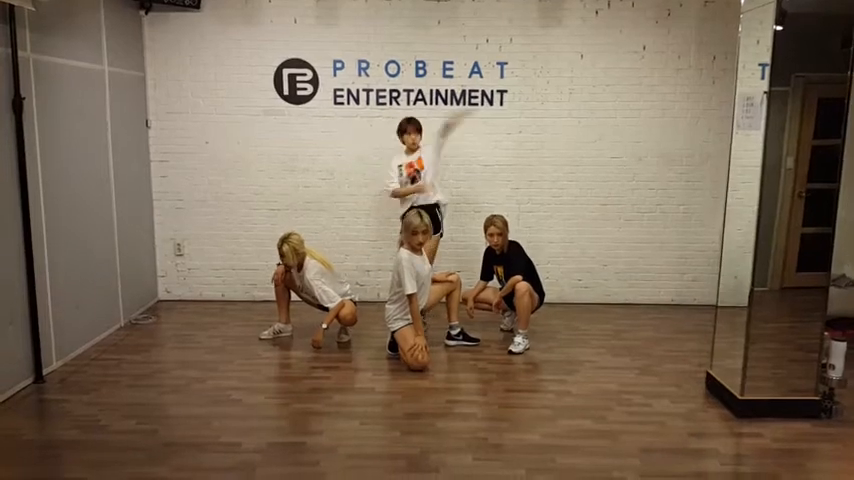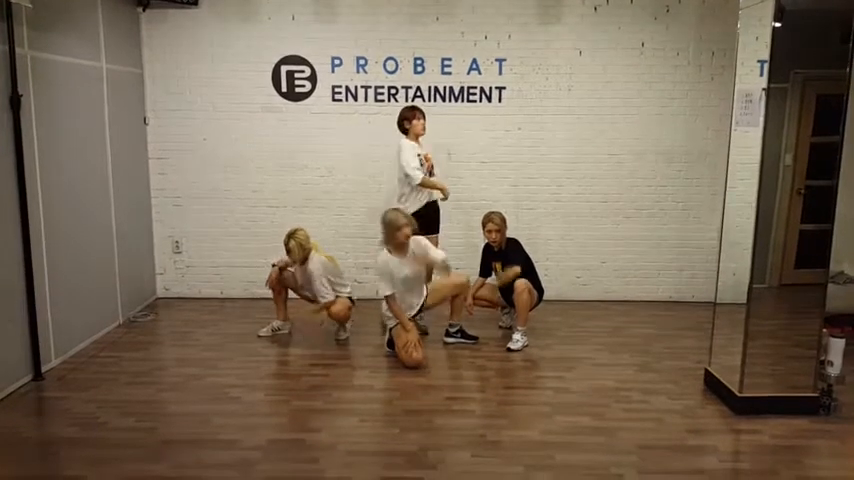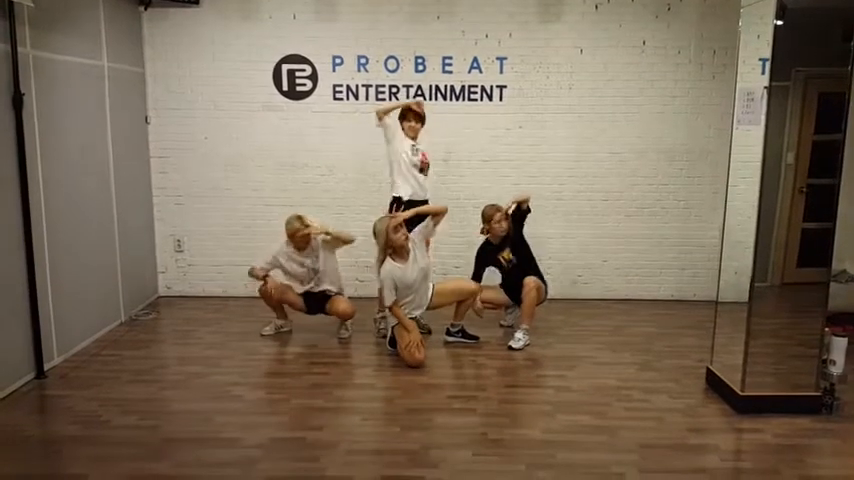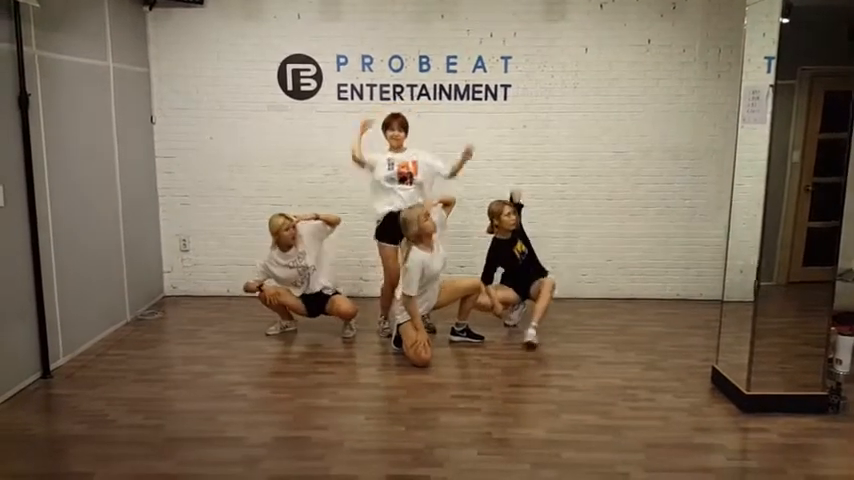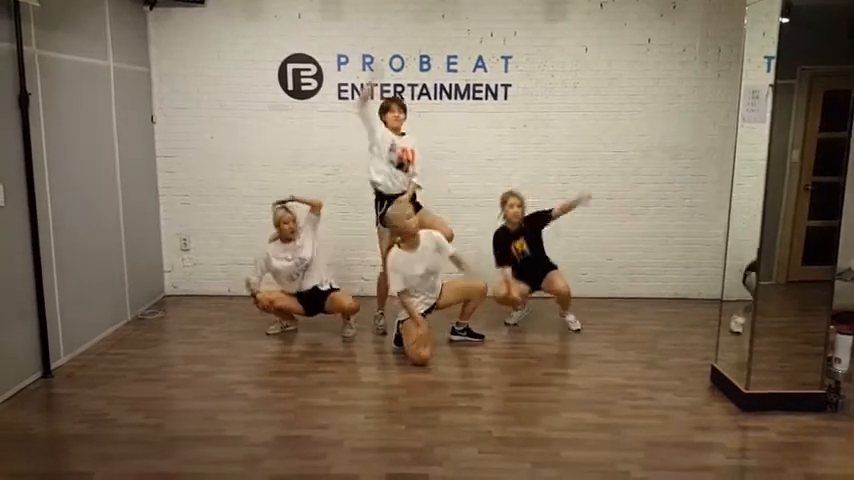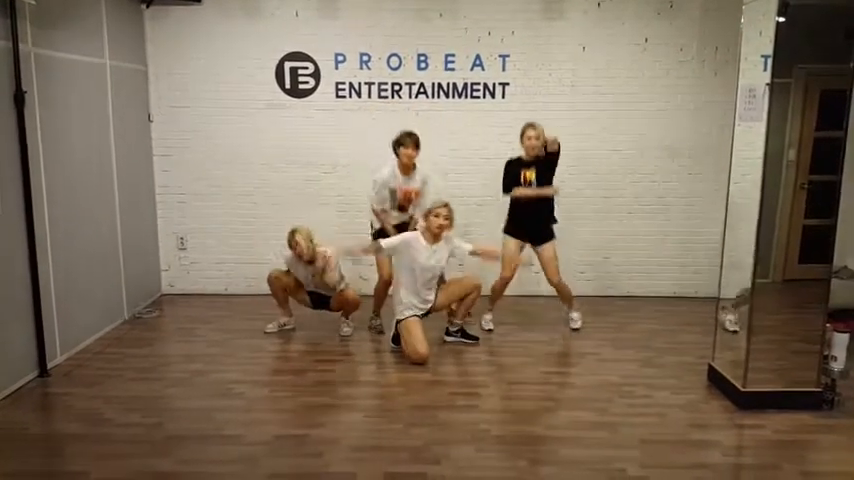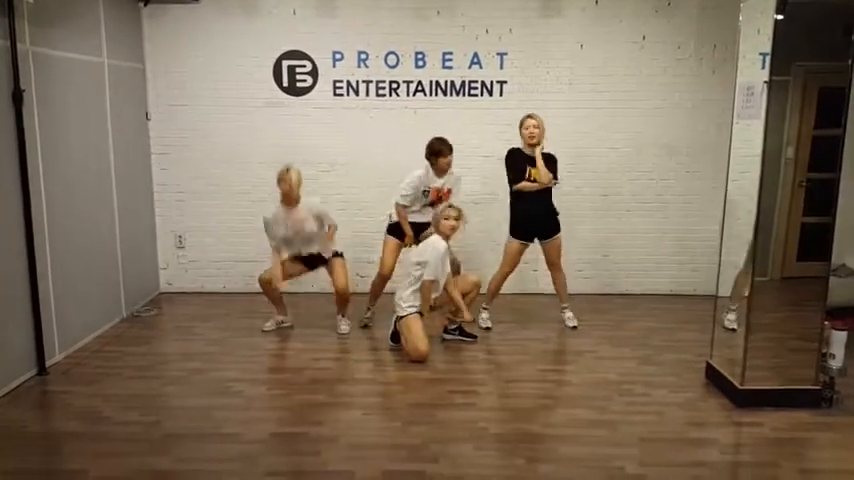
dt=0.4s
person 1, frame 1
left shoulder: (431, 151)
right shoulder: (397, 162)
left elbow: (447, 130)
right elbow: (393, 191)
left wrist: (456, 118)
right wrist: (413, 189)
left hip: (431, 209)
right hip: (409, 212)
person 1, frame 2
left shoulder: (421, 147)
right shoulder: (405, 146)
right elbow: (416, 178)
right wrist: (441, 186)
left hip: (430, 208)
right hip: (412, 211)
left knee: (429, 266)
person 1, frame 3
left shoulder: (420, 148)
right shoulder: (396, 139)
right elbow: (380, 113)
right wrist: (407, 104)
left hip: (421, 206)
right hip: (402, 205)
left ankle: (415, 314)
right ankle: (381, 315)
person 1, frame 4
left shoulder: (420, 156)
right shoulder: (379, 158)
left elbow: (449, 172)
right elbow: (357, 158)
left wrist: (463, 158)
right wrist: (361, 132)
right hip: (389, 219)
right knee: (391, 277)
left ankle: (422, 315)
right ankle: (384, 319)
person 1, frame 5
left shoulder: (410, 141)
right shoulder: (378, 132)
left elbow: (413, 174)
right elbow: (363, 102)
left wrist: (409, 192)
right wrist: (369, 87)
left hip: (407, 199)
right hip: (386, 200)
left knee: (446, 234)
right knee: (389, 266)
right ankle: (379, 313)
person 1, frame 6
left shoulder: (422, 177)
right shoulder: (386, 176)
left elbow: (417, 210)
right elbow: (377, 208)
right wrist: (393, 234)
left hip: (407, 227)
right hip: (385, 229)
right knee: (386, 277)
right ankle: (375, 316)
person 1, frame 7
left shoulder: (452, 179)
right shoulder: (418, 177)
right elbow: (400, 205)
left wrist: (430, 231)
right wrist: (408, 233)
left hip: (425, 226)
right hip: (401, 223)
right knee: (385, 272)
right ankle: (369, 310)
person 2, frame 1
left shoulder: (419, 250)
right shoulder: (405, 258)
right elbow: (411, 300)
left wrist: (435, 277)
right wrist: (420, 335)
left hip: (419, 303)
right hip: (401, 315)
left knee: (454, 280)
right knee: (419, 363)
left ankle: (454, 333)
right ankle: (399, 341)
person 2, frame 2
left shoulder: (419, 243)
right shoulder: (383, 261)
left elbow: (445, 270)
right elbow: (390, 300)
left wrist: (428, 261)
right wrist: (409, 330)
left hip: (421, 297)
right hip: (399, 313)
left knee: (463, 282)
right knee: (414, 360)
left ankle: (453, 331)
right ankle: (396, 336)
person 2, frame 3
left shoulder: (416, 238)
right shoulder: (388, 270)
left elbow: (443, 210)
right elbow: (392, 306)
left wrist: (413, 211)
right wrist: (412, 331)
left hip: (426, 295)
right hip: (404, 312)
left knee: (472, 288)
right knee: (416, 359)
left ankle: (455, 330)
right ankle: (397, 335)
person 2, frame 4
left shoulder: (434, 232)
right shoulder: (415, 259)
left elbow: (452, 202)
right elbow: (408, 298)
left wrist: (438, 201)
right wrist: (420, 331)
left hip: (432, 295)
right hip: (408, 310)
left knee: (475, 285)
right knee: (422, 359)
left ankle: (459, 329)
right ankle: (402, 333)
person 2, frame 5
left shoulder: (433, 237)
right shoulder: (395, 258)
left elbow: (453, 256)
right elbow: (403, 297)
left wrist: (465, 267)
right wrist: (420, 324)
left hip: (435, 293)
right hip: (412, 306)
left knee: (480, 287)
right knee: (421, 357)
left ankle: (459, 329)
right ankle: (404, 330)
person 2, frame 6
left shoulder: (448, 241)
right shoulder: (409, 239)
left elbow: (475, 251)
right elbow: (378, 247)
left wrist: (503, 256)
right wrist: (361, 250)
left hip: (431, 298)
right hip: (408, 305)
left knee: (474, 284)
right knee: (419, 356)
left ankle: (455, 329)
right ankle: (401, 330)
person 2, frame 7
left shoulder: (445, 244)
right shoulder: (436, 245)
left elbow: (449, 280)
right elbow: (426, 284)
left wrist: (463, 309)
right wrist: (426, 314)
left hip: (430, 297)
right hip: (410, 302)
left knee: (473, 281)
right knee: (420, 353)
left ankle: (452, 327)
right ankle: (400, 327)
person 3, frame 1
left shoulder: (514, 249)
right shoulder: (489, 252)
left elbow: (517, 278)
right elbow: (484, 280)
left wrist: (499, 296)
right wrist: (471, 298)
left hip: (531, 297)
right hip: (508, 295)
left knee: (521, 287)
right knee: (466, 296)
left ankle: (522, 337)
right ankle: (509, 313)
person 3, frame 2
left shoulder: (512, 245)
right shoulder: (488, 249)
left elbow: (516, 270)
right elbow: (483, 276)
left wrist: (496, 285)
right wrist: (469, 295)
left hip: (530, 293)
right hip: (507, 291)
left knee: (520, 284)
right knee: (468, 293)
left ankle: (521, 335)
right ankle: (508, 309)
person 3, frame 3
left shoulder: (513, 228)
right shoulder: (484, 250)
left elbow: (526, 199)
right elbow: (476, 279)
left wrist: (513, 203)
left hip: (535, 288)
right hip: (510, 290)
left knee: (530, 281)
left ankle: (523, 332)
right ankle: (512, 308)
person 3, frame 4
left shoulder: (515, 226)
right shoulder: (496, 249)
left elbow: (515, 196)
right elbow: (486, 280)
left wrist: (515, 196)
right wrist: (496, 303)
left hip: (535, 281)
right hip: (513, 286)
left knee: (549, 284)
right knee: (481, 302)
left ankle: (532, 330)
right ankle: (516, 305)
person 3, frame 5
left shoulder: (533, 221)
right shoulder: (500, 236)
left elbow: (556, 212)
right elbow: (504, 265)
left wrist: (577, 201)
right wrist: (512, 287)
left hip: (545, 270)
right hip: (521, 276)
left knee: (562, 289)
right knee: (499, 294)
left ankle: (566, 314)
right ankle: (520, 307)
person 3, frame 6
left shoulder: (547, 161)
right shoulder: (513, 165)
left elbow: (554, 145)
right elbow: (513, 192)
right wrist: (543, 192)
left hip: (543, 229)
right hip: (516, 228)
left knee: (554, 280)
right knee: (506, 276)
left ankle: (572, 310)
right ankle: (488, 312)
person 3, frame 7
left shoulder: (548, 159)
right shoulder: (513, 155)
left elbow: (545, 180)
right elbow: (516, 185)
left wrist: (538, 154)
right wrist: (542, 185)
left hip: (547, 221)
right hip: (521, 221)
left knee: (556, 268)
right knee: (505, 271)
left ankle: (565, 310)
right ankle: (484, 310)
person 4, frame 1
left shoulder: (311, 274)
right shoulder: (300, 258)
left elbow: (337, 303)
right elbow: (287, 265)
left wrist: (321, 329)
right wrist: (281, 266)
left hip: (341, 299)
right hip: (318, 296)
left knee: (347, 317)
right knee: (280, 278)
left ankle: (344, 328)
right ankle: (284, 325)
person 4, frame 2
left shoulder: (315, 266)
right shoulder: (301, 252)
left elbow: (328, 300)
right elbow: (285, 262)
right wrist: (277, 267)
left hip: (339, 295)
right hip: (316, 294)
left knee: (337, 313)
right knee: (275, 278)
left ankle: (343, 322)
right ankle: (282, 321)
person 4, frame 3
left shoulder: (322, 242)
right shoulder: (283, 253)
left elbow: (350, 239)
right elbow: (253, 271)
left wrist: (324, 231)
right wrist: (266, 277)
left hip: (329, 296)
right hip: (304, 297)
left knee: (346, 311)
right knee: (266, 290)
left ankle: (344, 322)
right ankle: (282, 320)
person 4, frame 4
left shoulder: (308, 236)
right shoulder: (271, 260)
left elbow: (336, 220)
right elbow: (248, 286)
left wrist: (313, 216)
right wrist: (262, 287)
left hip: (326, 294)
right hip: (302, 301)
left knee: (348, 311)
right knee: (265, 295)
left ankle: (348, 322)
right ankle: (287, 321)
person 4, frame 5
left shoulder: (307, 231)
right shoulder: (270, 252)
left elbow: (318, 204)
right elbow: (251, 281)
left wrist: (293, 199)
right wrist: (256, 294)
left hip: (324, 292)
right hip: (299, 299)
left knee: (351, 307)
right knee: (262, 302)
left ankle: (347, 319)
right ankle: (288, 320)
person 4, frame 6
left shoulder: (328, 255)
right shoulder: (292, 260)
left elbow: (332, 286)
left wrist: (322, 268)
right wrist: (289, 274)
left hip: (332, 296)
right hip: (310, 296)
left knee: (352, 297)
right knee: (274, 276)
left ankle: (345, 319)
right ankle: (287, 318)
person 4, frame 7
left shoulder: (313, 207)
right shoulder: (273, 217)
left elbow: (332, 226)
right elbow: (276, 247)
left wrist: (329, 240)
right wrist: (277, 266)
left hip: (327, 252)
right hip: (301, 256)
left knee: (341, 289)
right knee: (265, 279)
left ankle: (342, 317)
right ankle: (282, 317)
